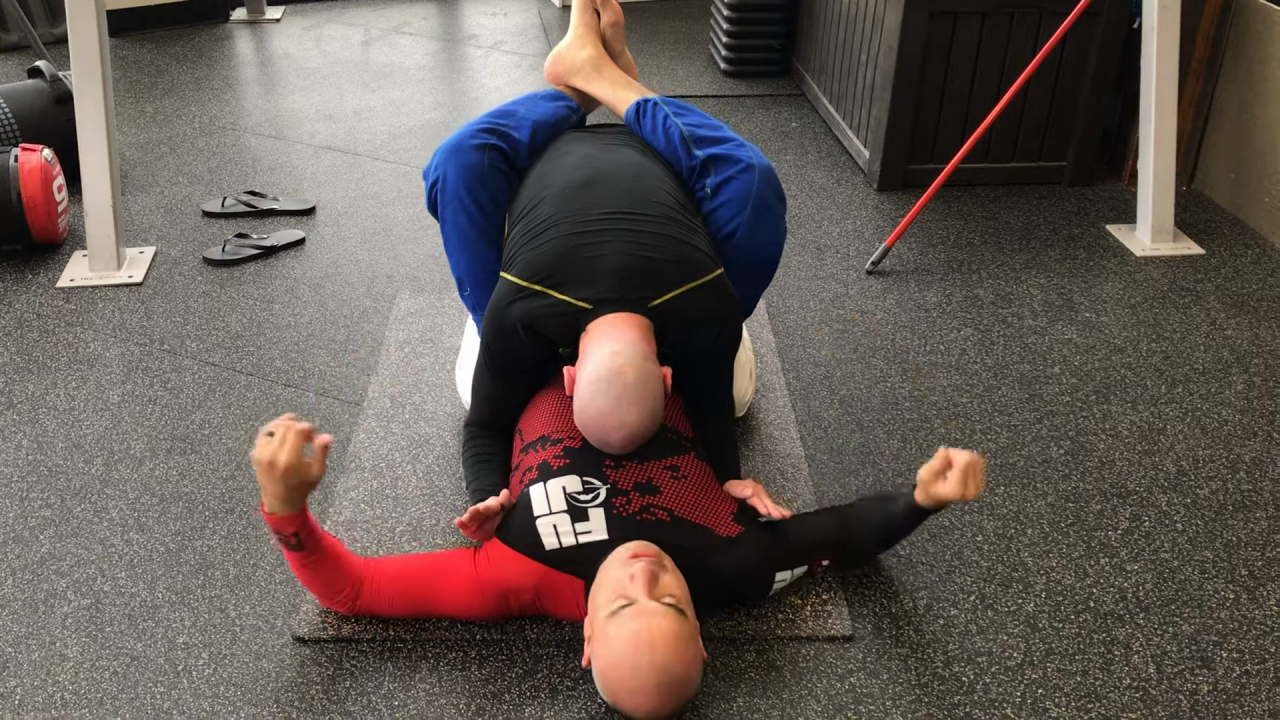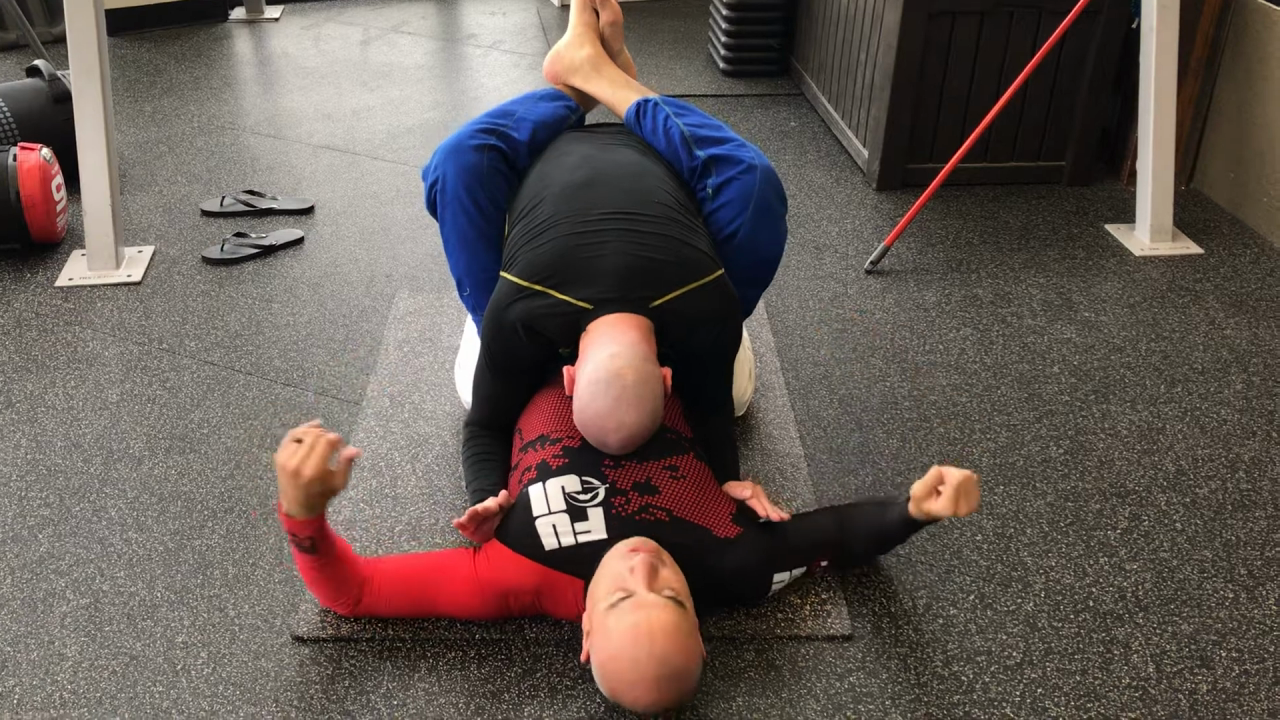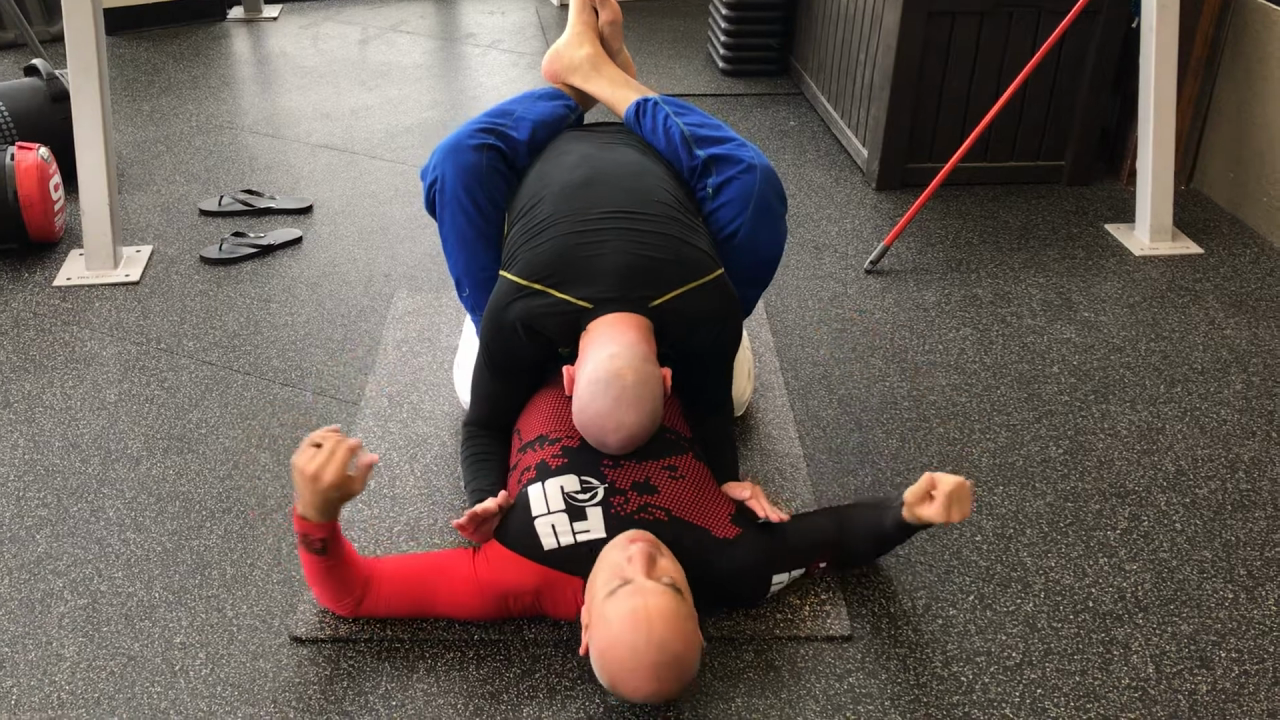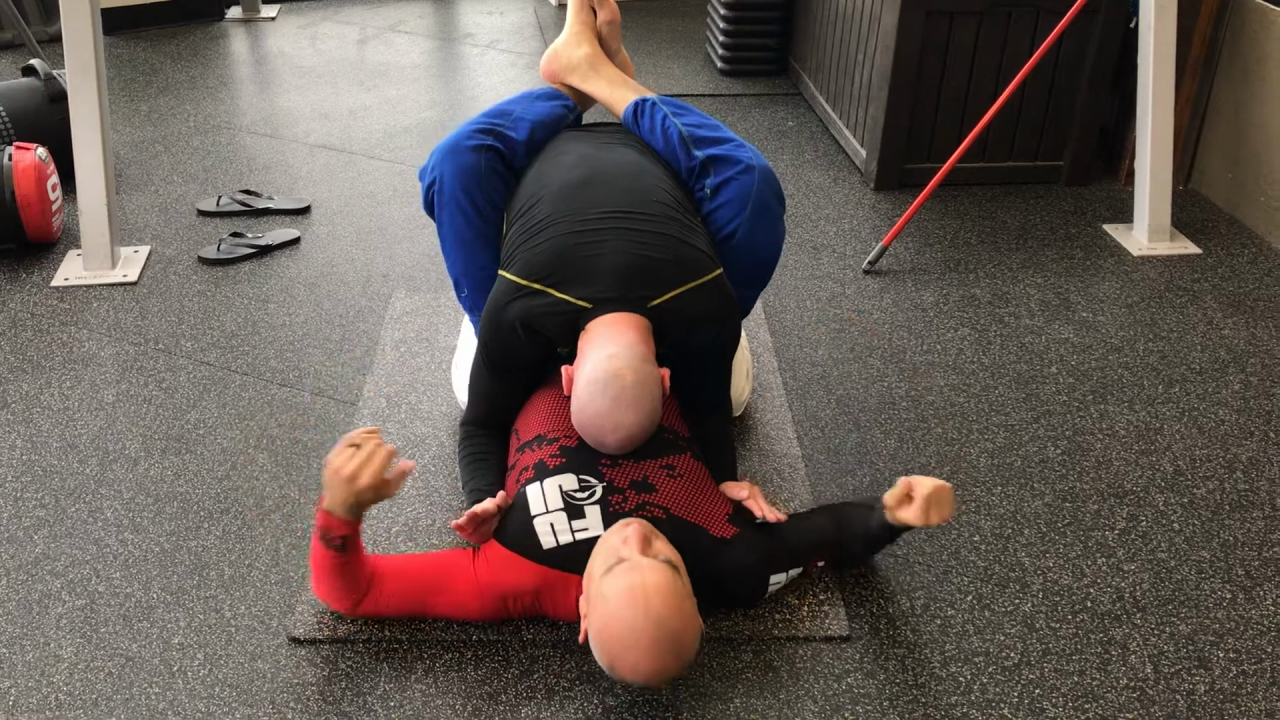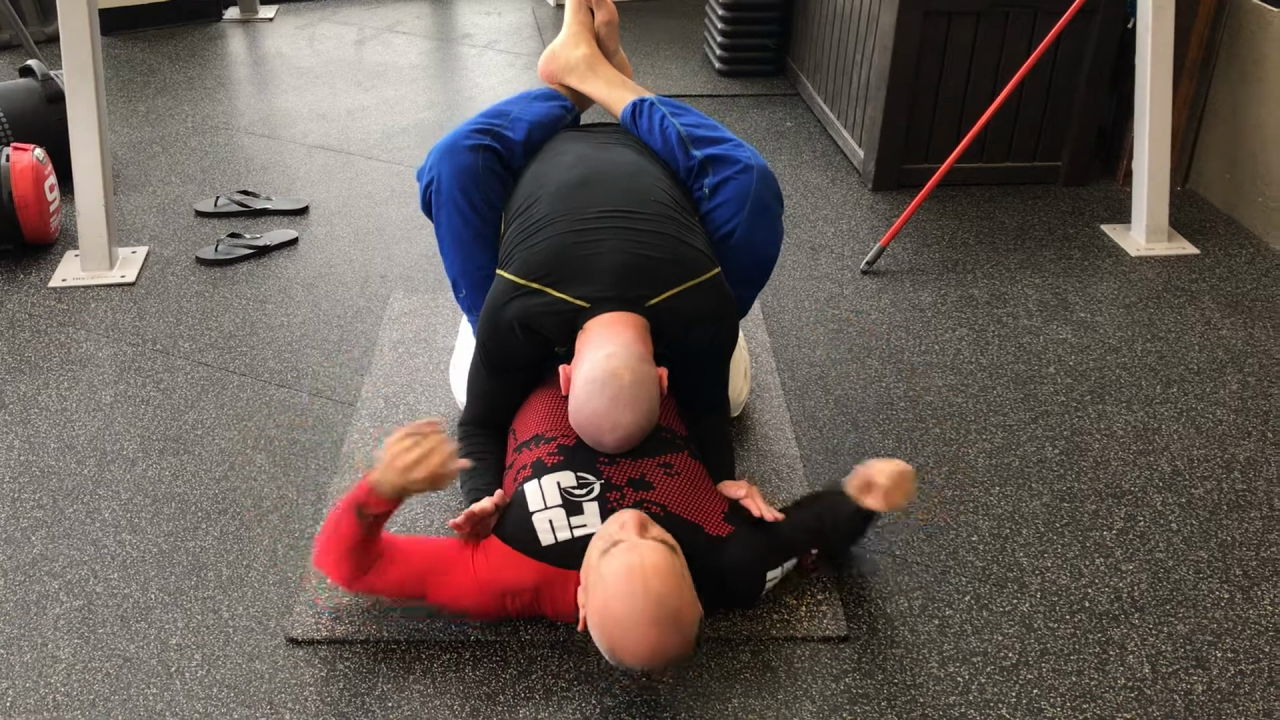
dt=0.1s
person 1, frame 1
left shoulder: (526, 581)
right shoulder: (731, 568)
left elbow: (349, 588)
right elbow: (850, 533)
left wrist: (285, 500)
right wrist: (924, 495)
person 1, frame 2
left shoulder: (525, 579)
right shoulder: (729, 568)
left elbow: (345, 590)
right elbow: (845, 534)
left wrist: (303, 504)
right wrist: (917, 508)
person 1, frame 3
left shoulder: (526, 579)
right shoulder: (729, 568)
left elbow: (347, 591)
right elbow: (842, 534)
left wrist: (317, 506)
right wrist: (910, 513)
person 1, frame 4
left shoulder: (523, 583)
right shoulder: (731, 568)
left elbow: (343, 588)
right elbow: (838, 532)
left wrist: (340, 504)
right wrist: (896, 512)
person 1, frame 5
left shoulder: (520, 579)
right shoulder: (727, 570)
left elbow: (344, 562)
right elbow: (816, 522)
left wrist: (386, 486)
right wrist: (860, 498)
person 2, frame 1
left shoulder: (706, 310)
right shoulder: (521, 313)
left elbow: (711, 409)
right elbow: (487, 426)
left wrist: (731, 487)
right wrist: (492, 504)
person 2, frame 2
left shoulder: (707, 310)
right shoulder: (521, 313)
left elbow: (711, 410)
right elbow: (487, 426)
left wrist: (729, 483)
right wrist: (490, 502)
person 2, frame 3
left shoulder: (707, 309)
right shoulder: (521, 313)
left elbow: (710, 410)
right elbow: (485, 425)
left wrist: (728, 485)
right wrist: (489, 502)
person 2, frame 4
left shoulder: (704, 311)
right shoulder: (518, 314)
left elbow: (708, 411)
right elbow: (483, 425)
left wrist: (727, 485)
right wrist: (487, 502)
person 2, frame 5
left shoulder: (701, 310)
right shoulder: (517, 313)
left elbow: (706, 411)
right elbow: (482, 424)
left wrist: (725, 486)
right wrist: (485, 501)
